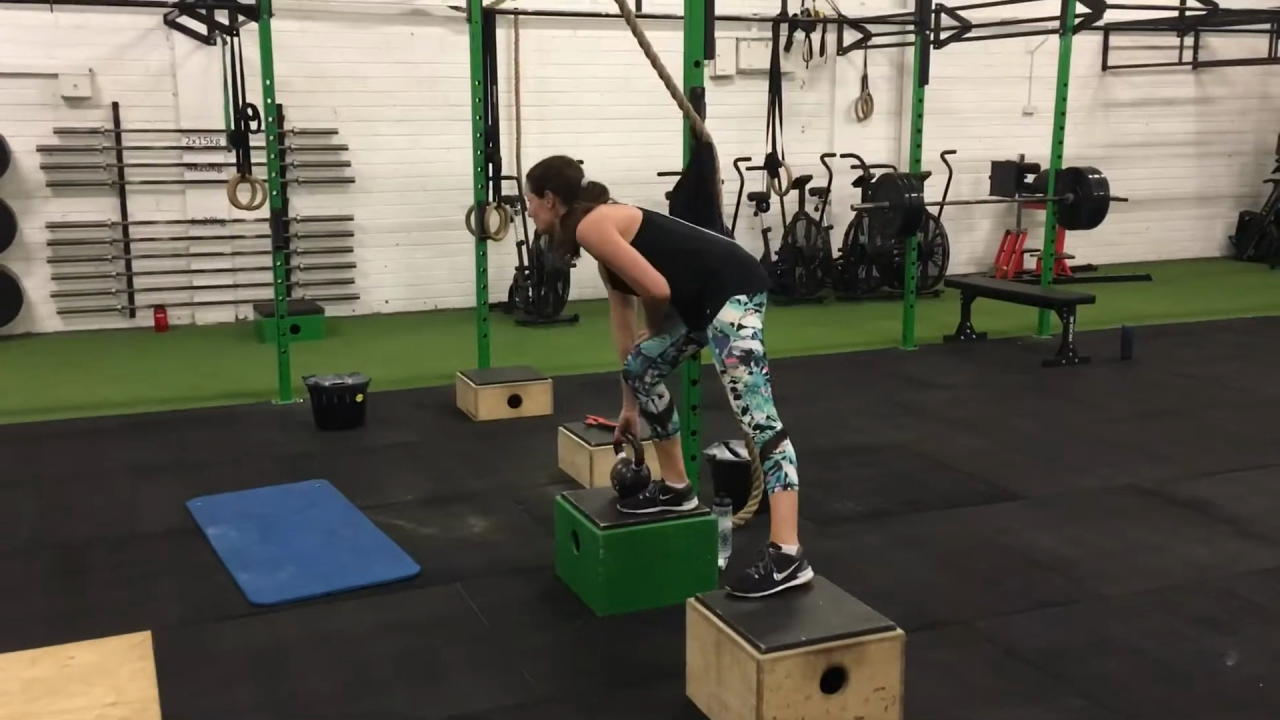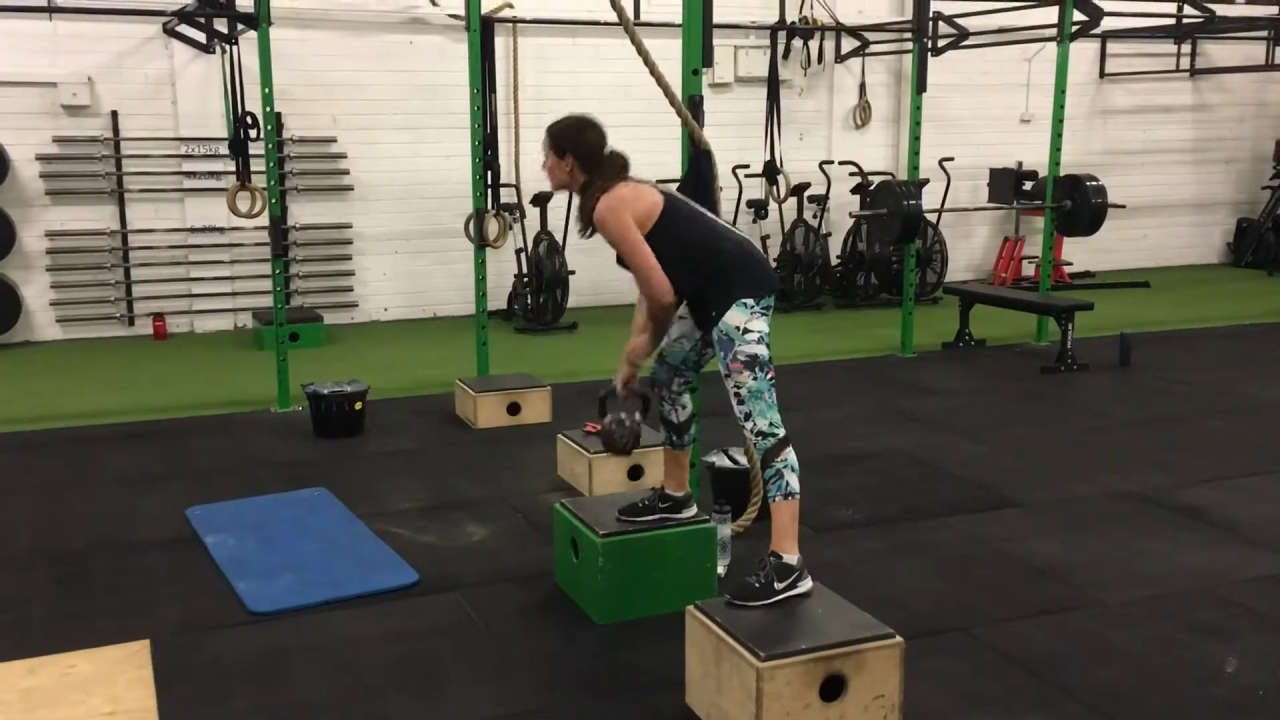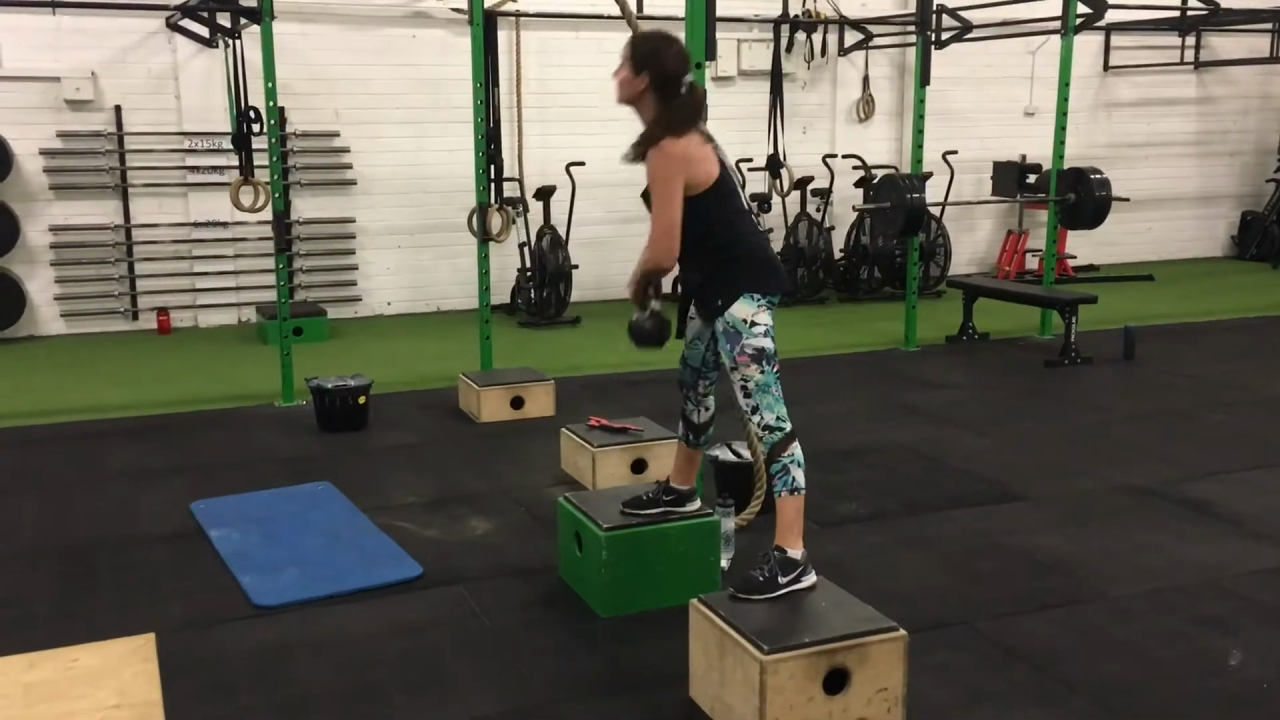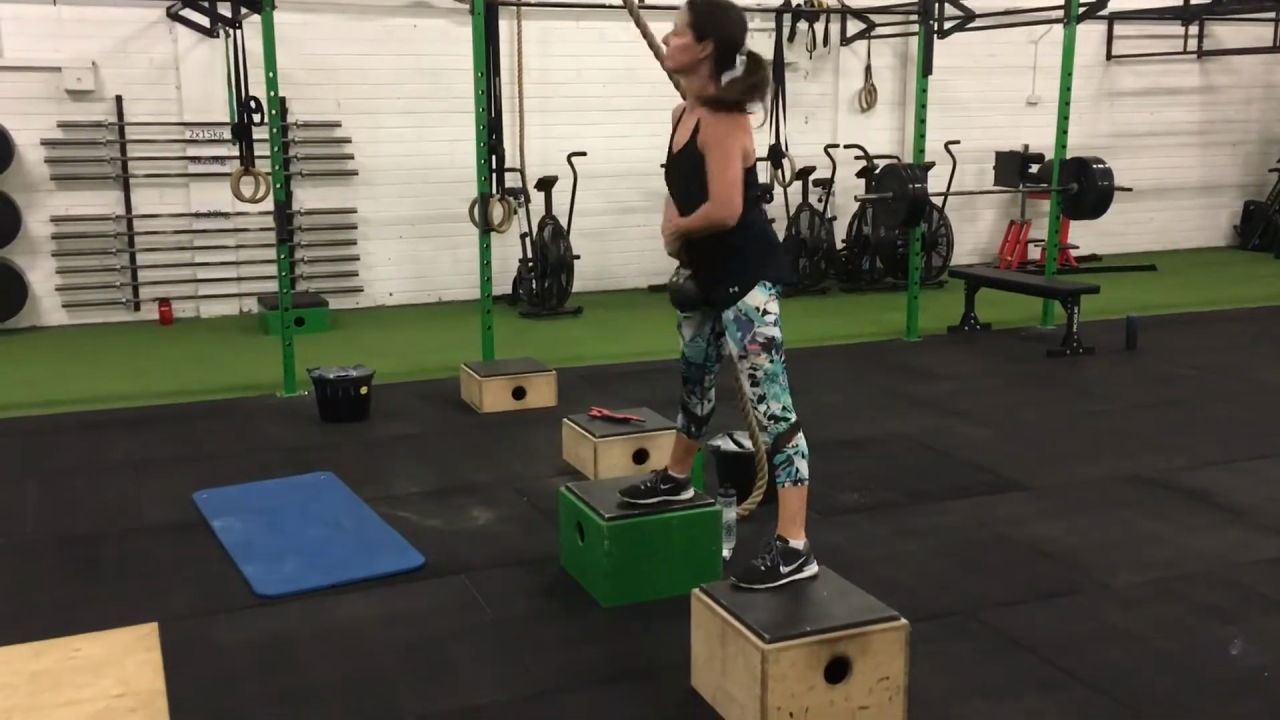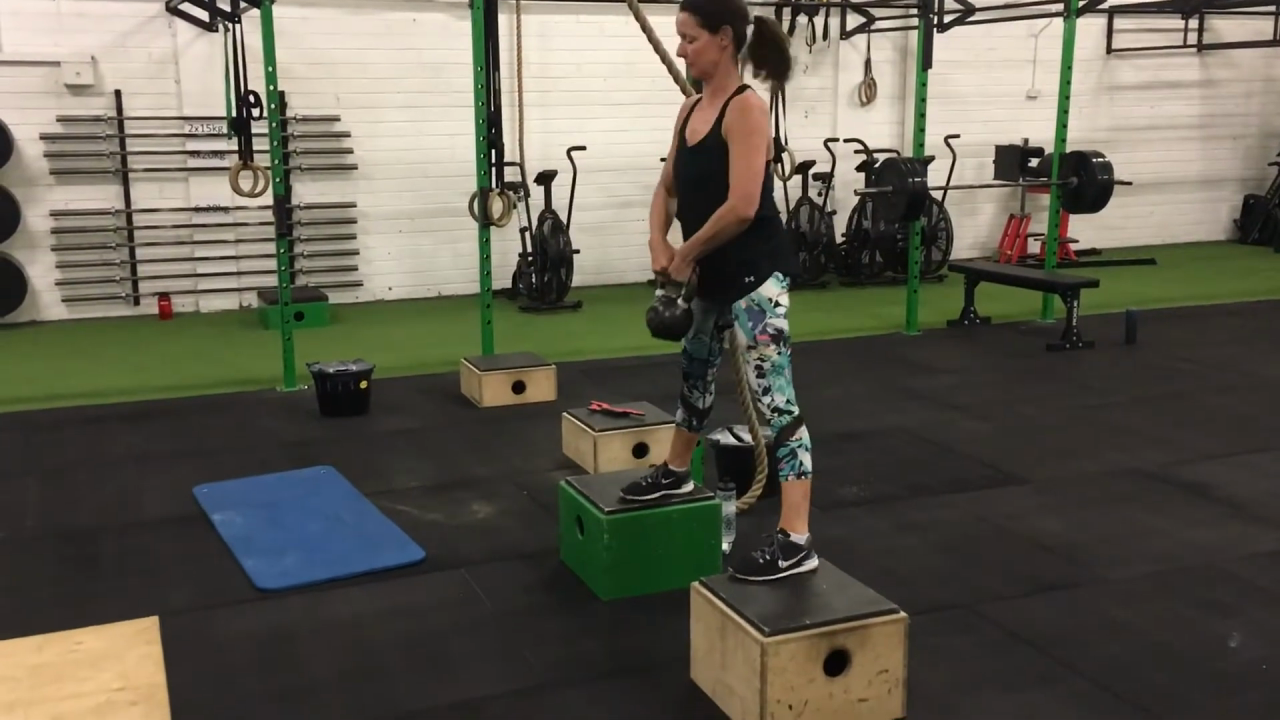
dt=0.3s
person 1, frame 1
left shoulder: (591, 228)
right shoulder: (603, 227)
left elbow: (656, 289)
right elbow: (623, 320)
left wrist: (654, 330)
right wrist: (629, 406)
left hip: (732, 290)
left knee: (757, 414)
right knee: (642, 367)
left ankle: (787, 555)
right ankle: (674, 485)
person 1, frame 2
left shoulder: (609, 207)
right shoulder: (621, 194)
left elbow: (660, 295)
right elbow: (661, 290)
left wrist: (638, 356)
right wrist: (635, 363)
left hip: (740, 291)
right hip: (711, 290)
left knee: (759, 420)
right knee: (667, 377)
left ankle: (787, 565)
right ankle: (675, 494)
person 1, frame 3
left shoulder: (668, 151)
right shoulder: (677, 136)
left elbow: (662, 254)
left wrist: (638, 285)
right wrist: (649, 277)
left hip: (743, 287)
right hip: (715, 281)
left knee: (765, 415)
right knee: (693, 379)
left ankle: (792, 558)
right ankle: (681, 488)
person 1, frame 4
left shoulder: (723, 116)
right shoulder: (686, 112)
left elbow: (725, 211)
left wrist: (675, 231)
right wrist: (676, 229)
left hip: (745, 276)
right hip: (705, 272)
left knee: (769, 405)
right knee: (693, 375)
left ankle: (793, 547)
right ankle: (676, 478)
person 1, frame 5
left shoulder: (747, 107)
right shoulder: (691, 108)
left elbow: (742, 207)
right elbow: (668, 187)
left wrist: (687, 253)
right wrist: (660, 245)
left hip: (754, 272)
right hip: (708, 271)
left knee: (774, 398)
right knee: (695, 371)
left ankle: (795, 540)
right ankle: (675, 472)
